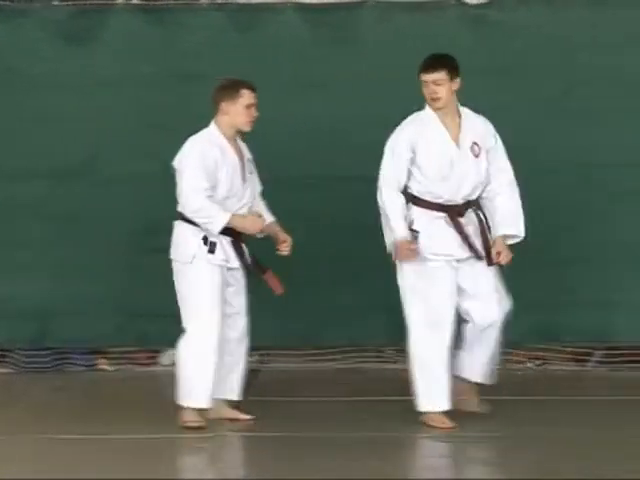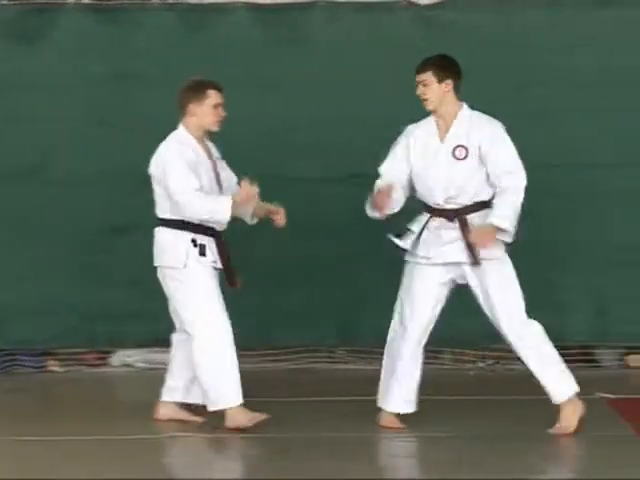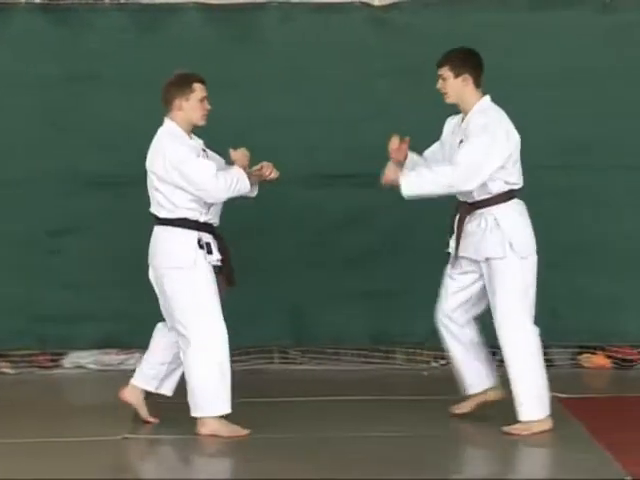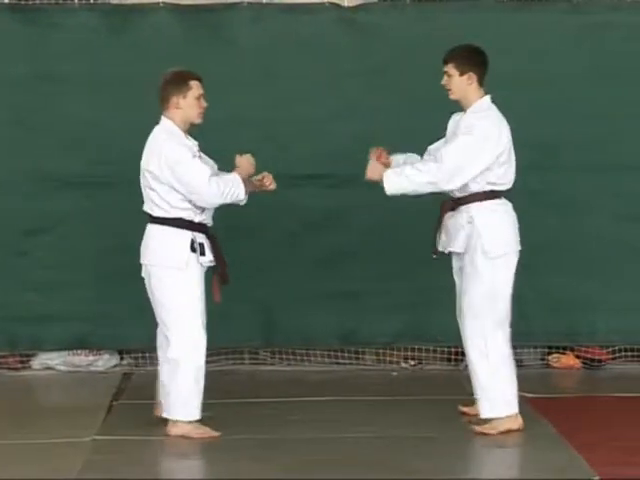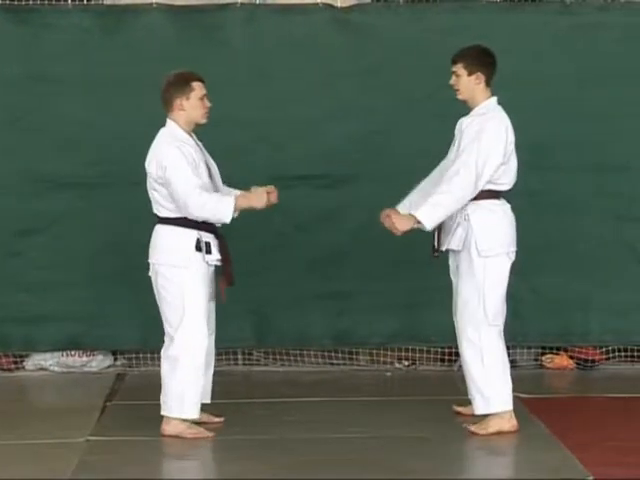
dt=0.3s
person 1, frame 1
left shoulder: (481, 128)
right shoulder: (410, 130)
left elbow: (499, 184)
right elbow: (388, 187)
left wrist: (502, 234)
right wrist: (398, 236)
left hip: (466, 230)
right hip: (424, 233)
left knee: (491, 308)
right knee: (431, 320)
left ankle: (468, 376)
right ankle: (432, 404)
person 1, frame 2
left shoulder: (485, 129)
right shoulder: (414, 135)
left elbow: (512, 181)
right elbow: (396, 181)
left wrist: (495, 225)
right wrist: (381, 197)
left hip: (481, 238)
right hip: (433, 239)
left knee: (514, 321)
right knee: (410, 323)
left ankle: (569, 398)
right ankle: (394, 404)
person 1, frame 3
left shoulder: (492, 124)
right shoulder: (455, 125)
left elbow: (463, 174)
right elbow: (433, 166)
left wrist: (404, 178)
right wrist: (403, 159)
left hip: (502, 229)
right hip: (470, 231)
left knee: (513, 324)
right knee: (451, 312)
left ankle: (536, 414)
right ankle: (482, 386)
person 1, frame 4
left shoulder: (486, 123)
right shoulder: (463, 121)
left elbow: (444, 172)
right elbow: (431, 161)
left wrist: (384, 177)
right wrist: (392, 162)
left hip: (486, 227)
right hip: (469, 228)
left knee: (485, 321)
right knee: (473, 319)
left ankle: (506, 413)
right ankle: (490, 400)
person 1, frame 5
left shoulder: (491, 123)
right shoulder: (472, 123)
left elbow: (464, 182)
right elbow: (444, 175)
left wrist: (415, 218)
right wrist: (403, 209)
left hip: (483, 227)
right hip: (470, 228)
left knee: (478, 320)
right knee: (471, 319)
left ankle: (501, 412)
right ankle: (487, 401)
person 2, frame 1
left shoulder: (241, 150)
right shoulder: (200, 147)
left elbow: (252, 199)
right elbow: (194, 203)
left wrist: (275, 230)
right wrist: (239, 222)
left hip: (229, 248)
right hip: (199, 246)
left knee: (233, 327)
right knee: (202, 326)
left ankle: (219, 400)
right ankle: (191, 405)
person 2, frame 2
left shoulder: (207, 150)
right shoulder: (173, 151)
left elbow: (232, 193)
right elbow: (191, 205)
left wrist: (263, 208)
right wrist: (237, 200)
left hip: (201, 249)
right hip: (181, 249)
left knee: (190, 330)
right knee: (211, 329)
left ankle: (171, 404)
right ankle: (233, 410)
person 2, frame 3
left shoulder: (187, 143)
right shoulder: (171, 147)
left elbow: (221, 180)
right elbow: (215, 187)
left wrist: (256, 173)
right wrist: (240, 166)
left hip: (187, 247)
right hip: (182, 247)
left knee: (178, 328)
right knee: (206, 333)
left ankle: (137, 388)
right ankle: (210, 418)
person 2, frame 4
left shoulder: (180, 141)
right shoulder: (167, 145)
left elbow: (210, 185)
right elbow: (209, 191)
left wrist: (253, 181)
right wrist: (242, 173)
left hip: (184, 248)
right hip: (172, 248)
left knee: (186, 330)
right knee: (185, 334)
left ankle: (171, 402)
right ankle: (180, 419)
person 2, frame 5
left shoulder: (189, 143)
right shoulder: (169, 147)
left elbow: (212, 193)
right elbow: (195, 202)
left wrist: (253, 196)
right wrist: (247, 201)
left hip: (196, 247)
right hip: (179, 247)
left knee: (201, 331)
right knee: (188, 334)
left ankle: (190, 408)
right ankle: (174, 418)
